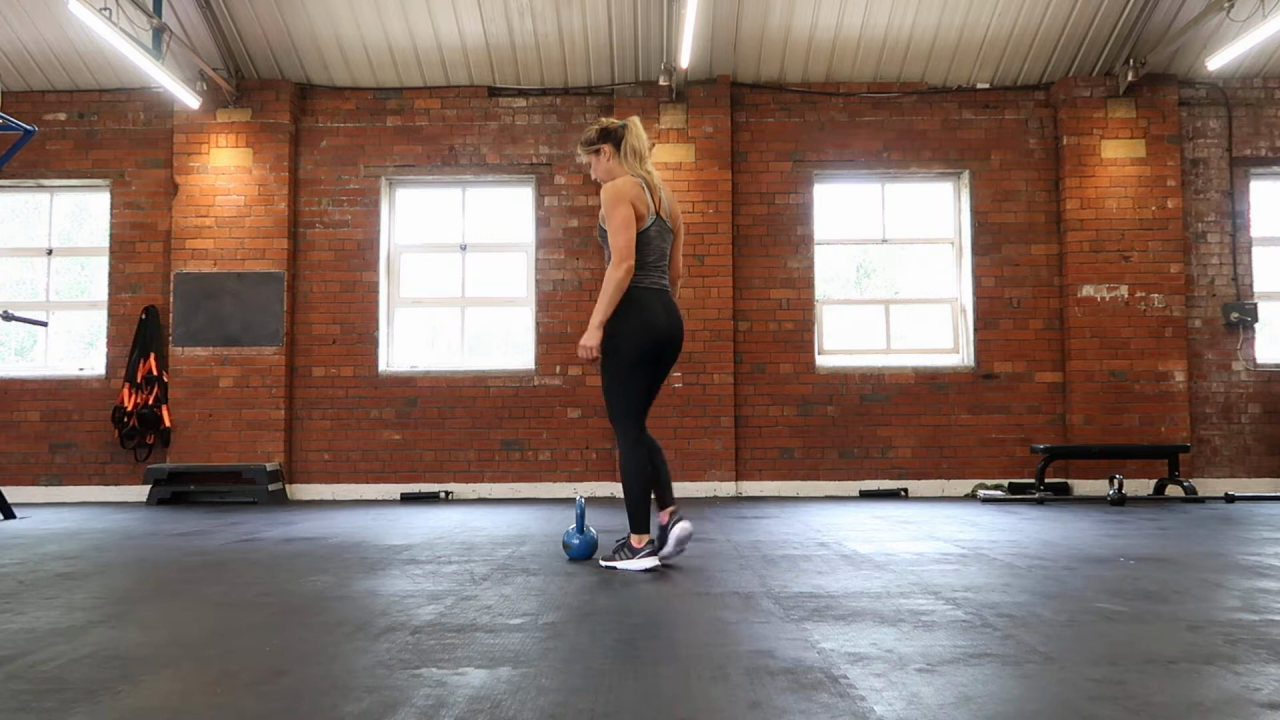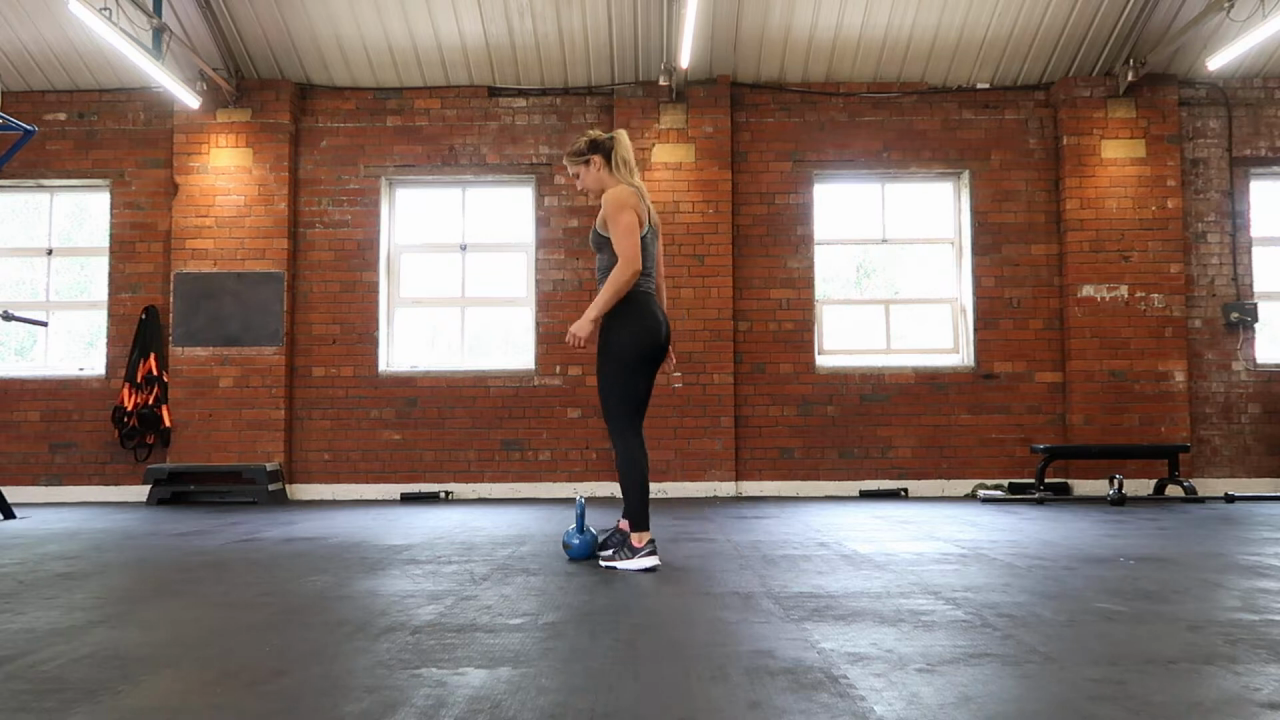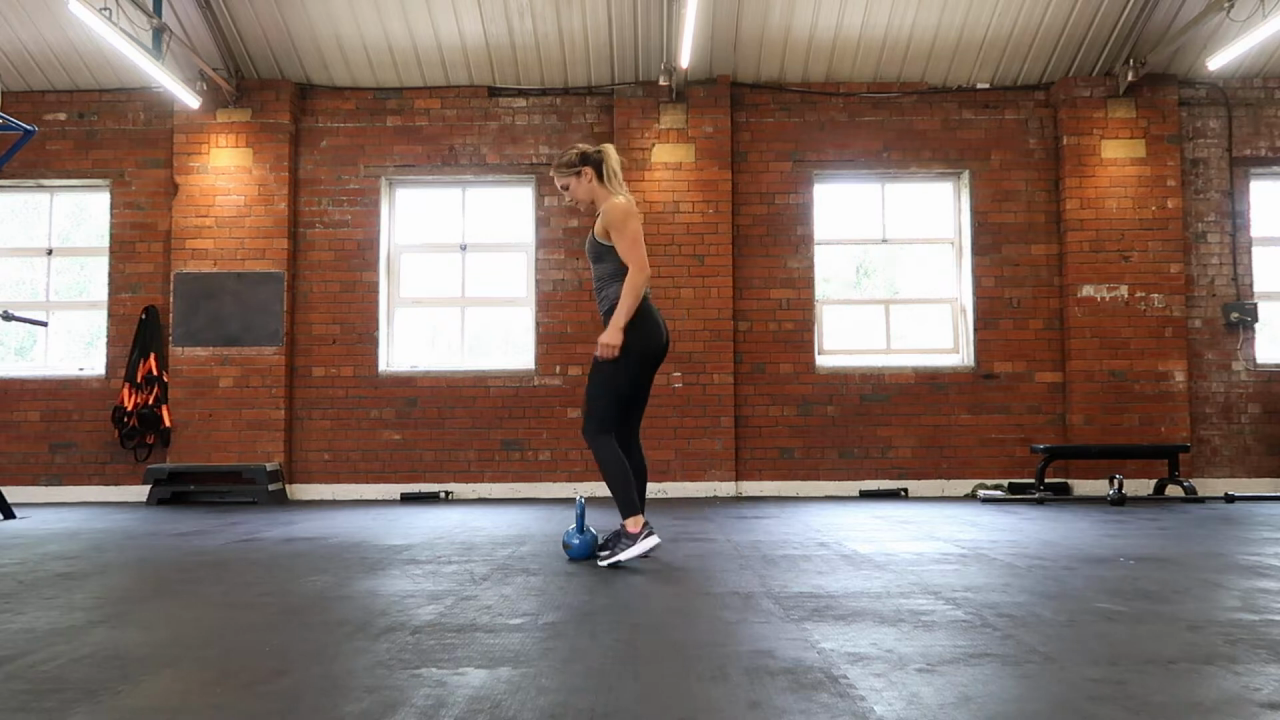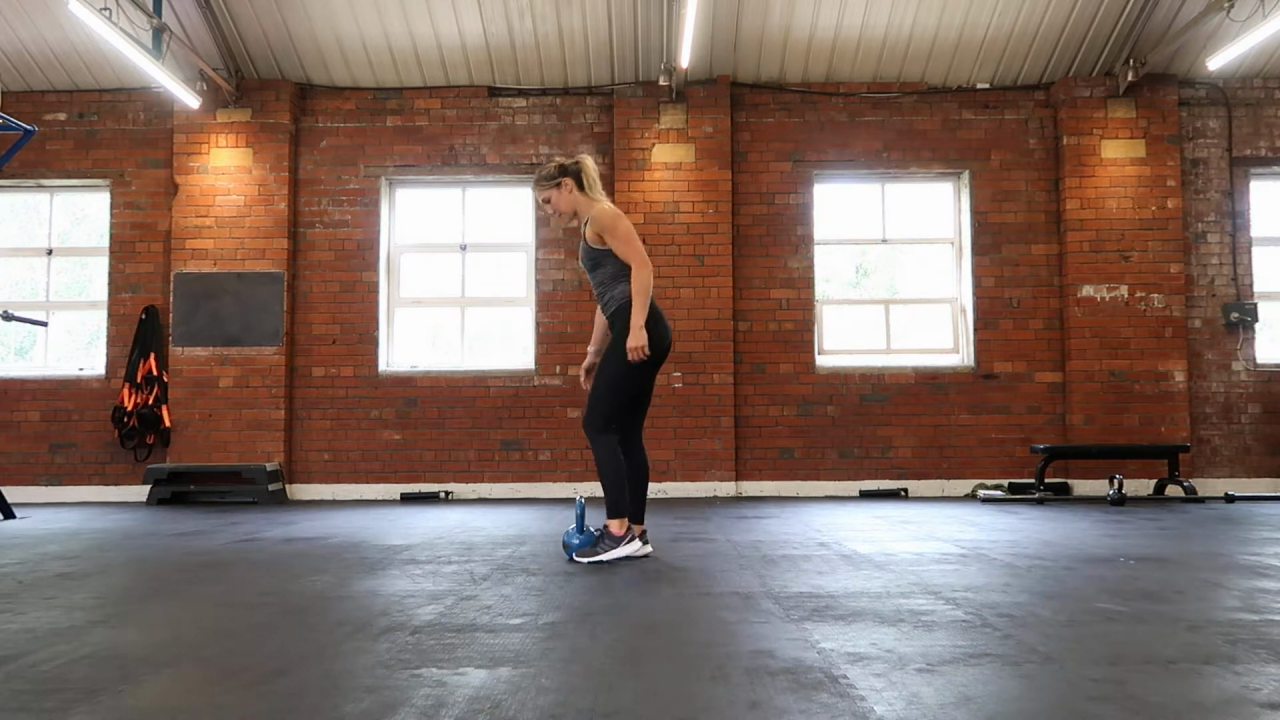
dt=0.2s
person 1, frame 1
left shoulder: (617, 190)
right shoulder: (664, 196)
left elbow: (622, 262)
left wrist: (595, 326)
left hip: (634, 317)
right hip: (668, 318)
left knee: (627, 430)
right knee: (635, 425)
left ankle: (640, 543)
right ankle: (669, 514)
person 1, frame 2
left shoulder: (616, 198)
right shoulder: (640, 200)
left elbow: (629, 266)
left wrist: (590, 316)
right wrist: (660, 336)
left hip: (628, 323)
right hip: (651, 321)
left knee: (623, 431)
right knee: (628, 429)
left ankle: (641, 543)
right ankle: (632, 525)
person 1, frame 3
left shoulder: (615, 208)
right shoulder: (616, 212)
left elbow: (640, 272)
left wrist: (615, 327)
left hip: (633, 332)
right hip: (644, 331)
left knee: (598, 430)
right knee: (624, 434)
left ankle: (637, 527)
right ankle: (633, 528)
person 1, frame 4
left shoulder: (602, 215)
right shoulder: (591, 225)
left elbow: (642, 268)
left wrist: (637, 327)
right wrist: (593, 352)
left hip: (638, 331)
right hip: (630, 331)
left knee: (598, 426)
right knee: (627, 434)
left ankle: (620, 530)
right ankle: (634, 532)
